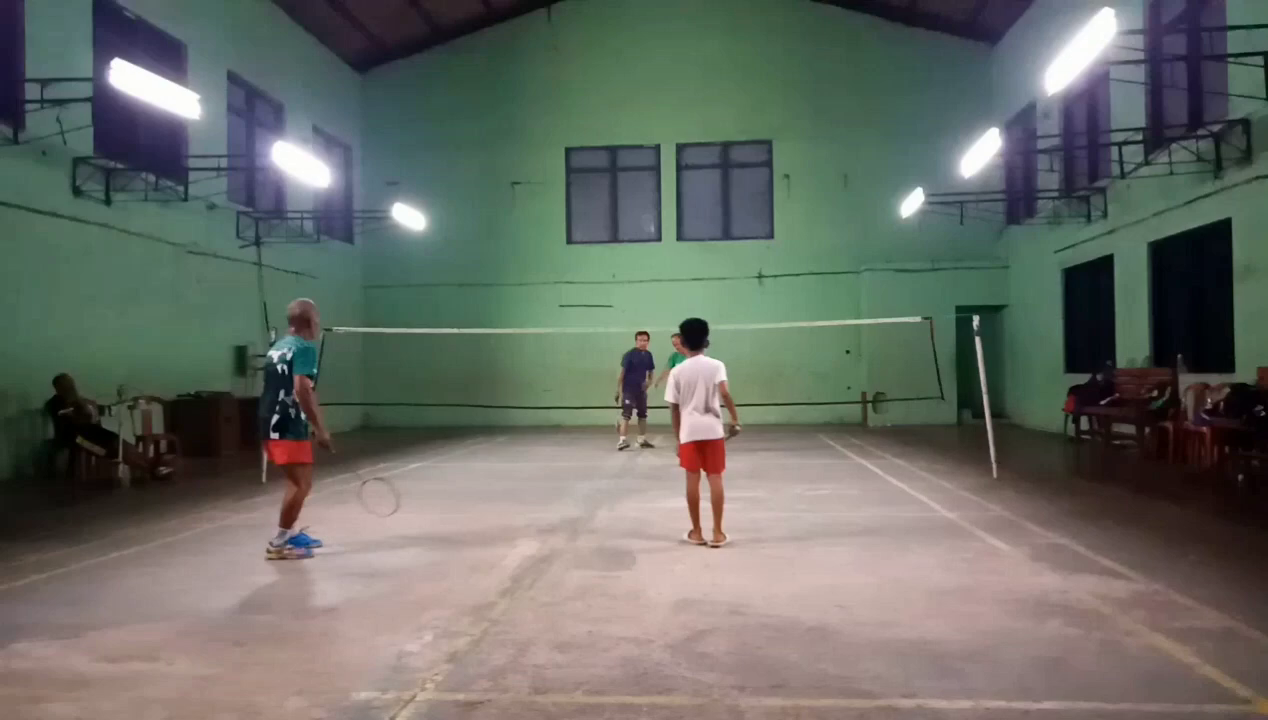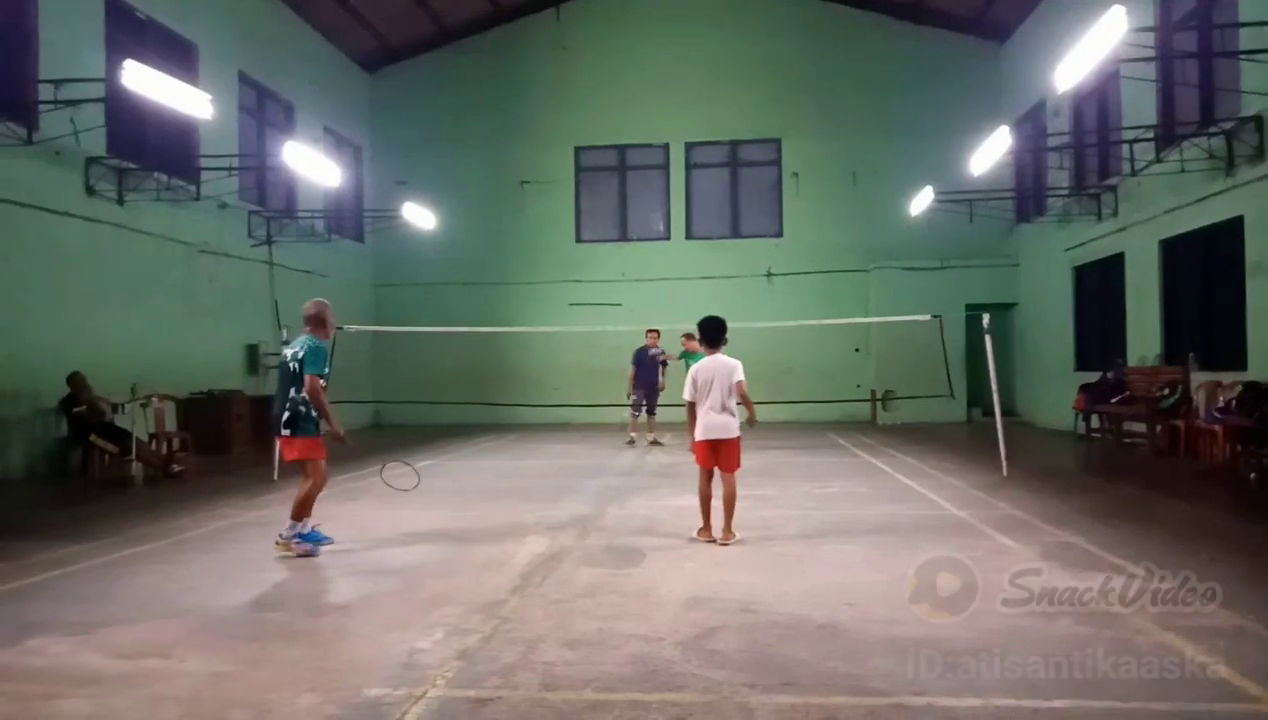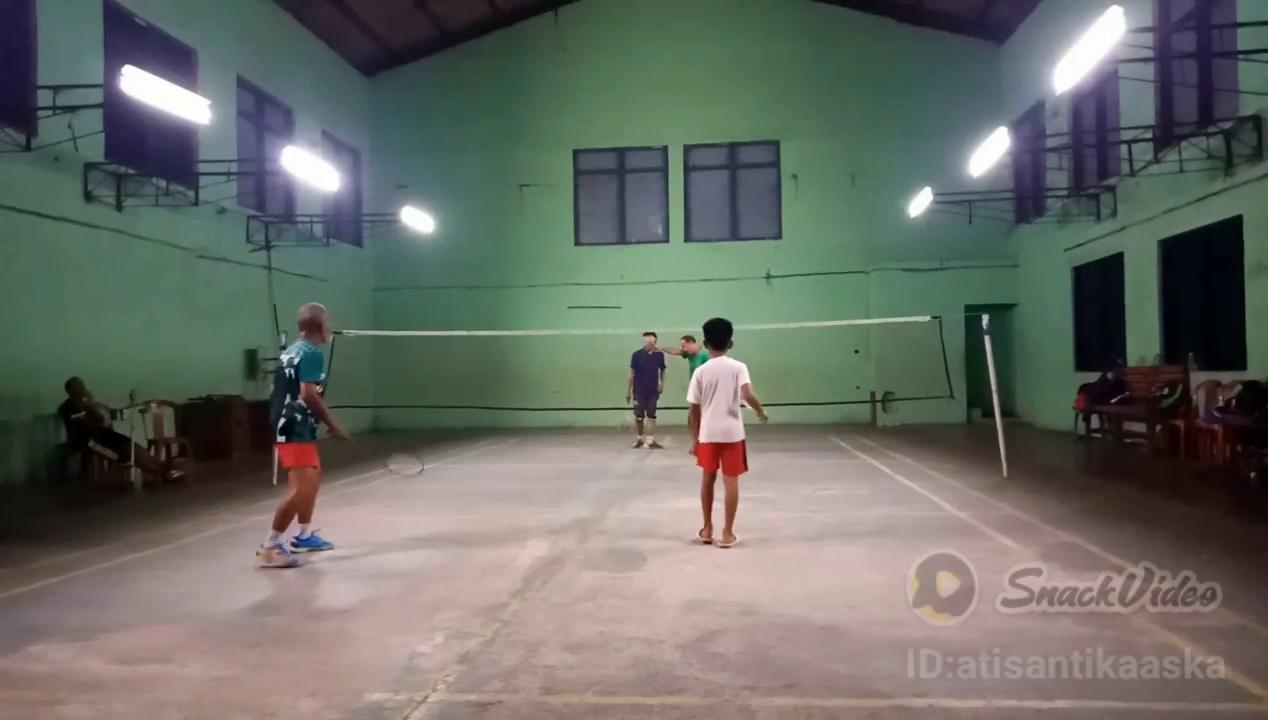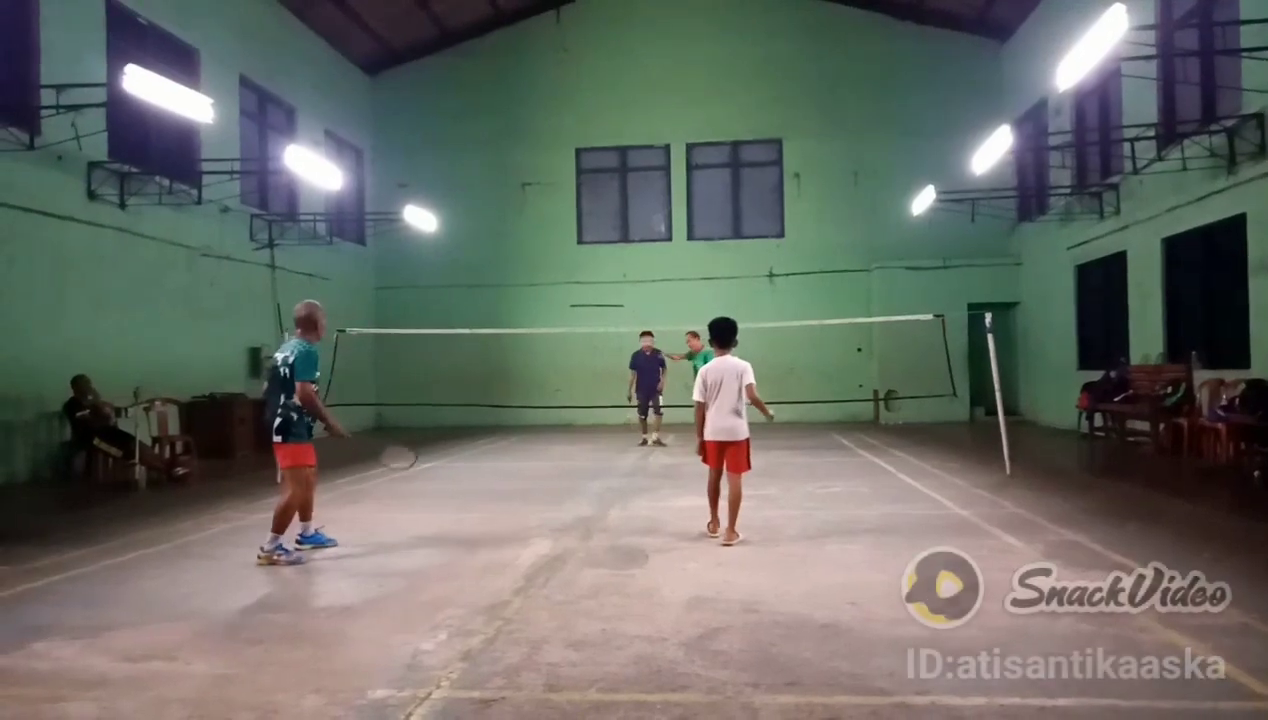
dt=0.2s
person 1, frame 1
left shoulder: (277, 348)
right shoulder: (305, 348)
right elbow: (302, 389)
right wrist: (319, 427)
left hip: (272, 424)
right hip: (289, 427)
left knee: (297, 480)
right knee: (302, 483)
left ankle: (291, 534)
right ankle: (278, 543)
person 1, frame 2
left shoulder: (294, 346)
right shoulder: (316, 347)
right elbow: (312, 388)
right wrist: (332, 423)
left hip: (287, 421)
right hip: (300, 424)
left knee: (312, 476)
right knee: (317, 478)
left ankle: (304, 529)
right ankle: (288, 533)
person 1, frame 3
left shoulder: (291, 351)
right shoulder: (312, 353)
left elbow: (276, 390)
right elbow: (309, 395)
right wrist: (333, 425)
left hip: (286, 427)
right hip: (296, 431)
left knee: (312, 478)
right knee: (299, 488)
left ankle: (304, 535)
right ankle: (271, 546)
person 1, frame 4
left shoulder: (285, 349)
right shoulder: (307, 351)
left elbow: (269, 389)
right elbow: (305, 394)
right wrist: (330, 423)
left hip: (283, 426)
right hip: (293, 430)
left knee: (309, 478)
right knee: (295, 488)
left ankle: (307, 533)
right ankle: (271, 548)
person 2, frame 1
left shoulder: (678, 371)
right shoulder: (716, 366)
left elbow: (674, 409)
right elbow: (724, 393)
left wrist: (678, 437)
right wrist: (734, 419)
left hip: (689, 432)
right hip: (713, 430)
left knee: (692, 480)
right knee: (715, 480)
left ankle: (696, 532)
right ankle: (717, 533)
person 2, frame 2
left shoulder: (696, 369)
right shoulder: (733, 365)
left elbow: (690, 406)
right elbow: (742, 392)
left wrist: (692, 434)
right wrist: (752, 414)
left hip: (704, 431)
right hip: (728, 429)
left knee: (705, 479)
right knee: (728, 478)
left ankle: (706, 529)
right ankle: (727, 531)
person 2, frame 3
left shoulder: (701, 371)
right shoulder: (738, 367)
left elbow: (694, 409)
right elbow: (748, 395)
left wrist: (694, 438)
right wrist: (761, 412)
left hip: (708, 434)
right hip: (732, 433)
left knee: (708, 479)
right knee: (731, 481)
left ankle: (707, 529)
right ankle: (727, 533)
person 2, frame 4
left shoulder: (705, 370)
right shoulder: (743, 366)
left elbow: (699, 407)
right elbow: (752, 396)
left wrist: (699, 438)
right wrist: (767, 412)
left hip: (712, 432)
right hip: (736, 431)
left knee: (714, 476)
right knee: (734, 479)
left ankle: (714, 522)
right ankle: (730, 531)
